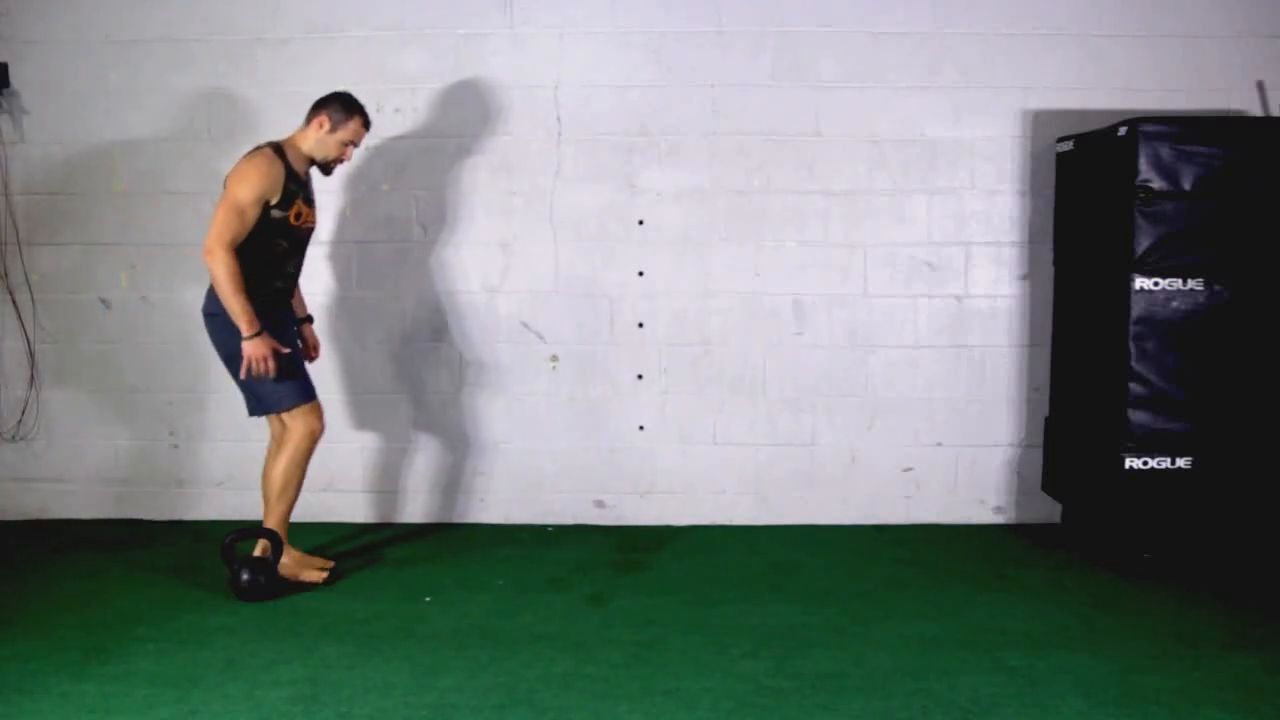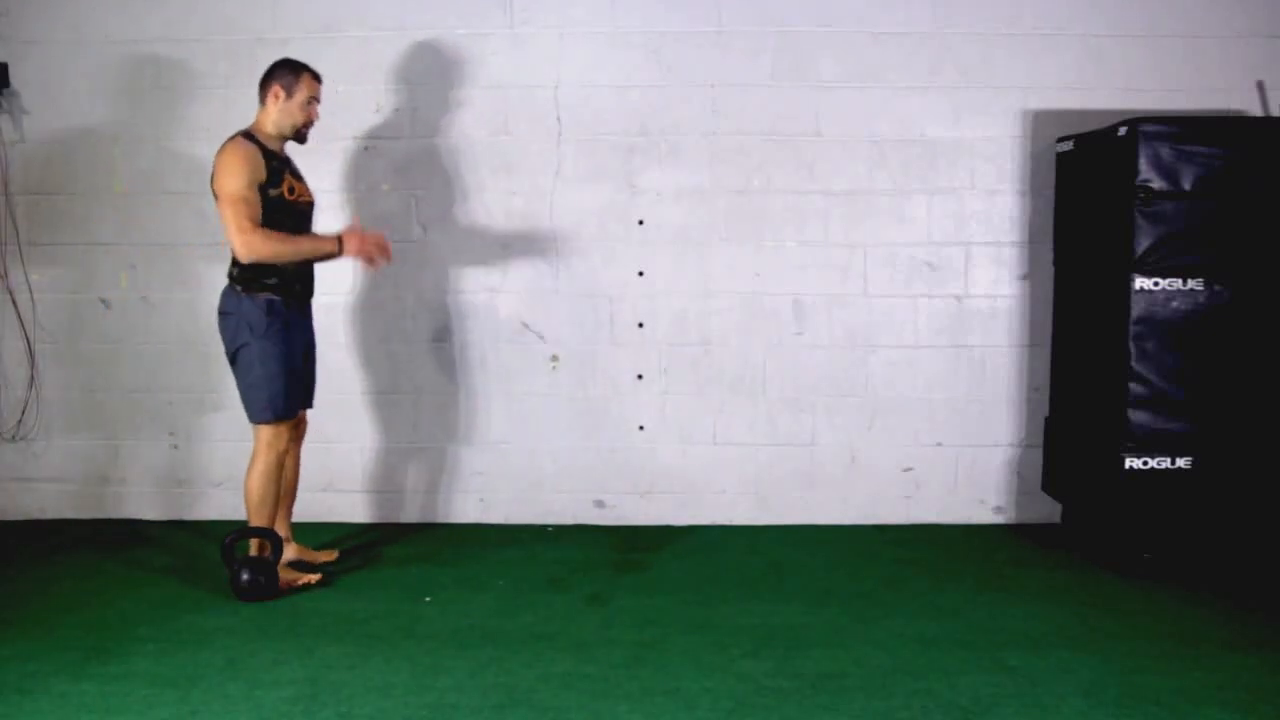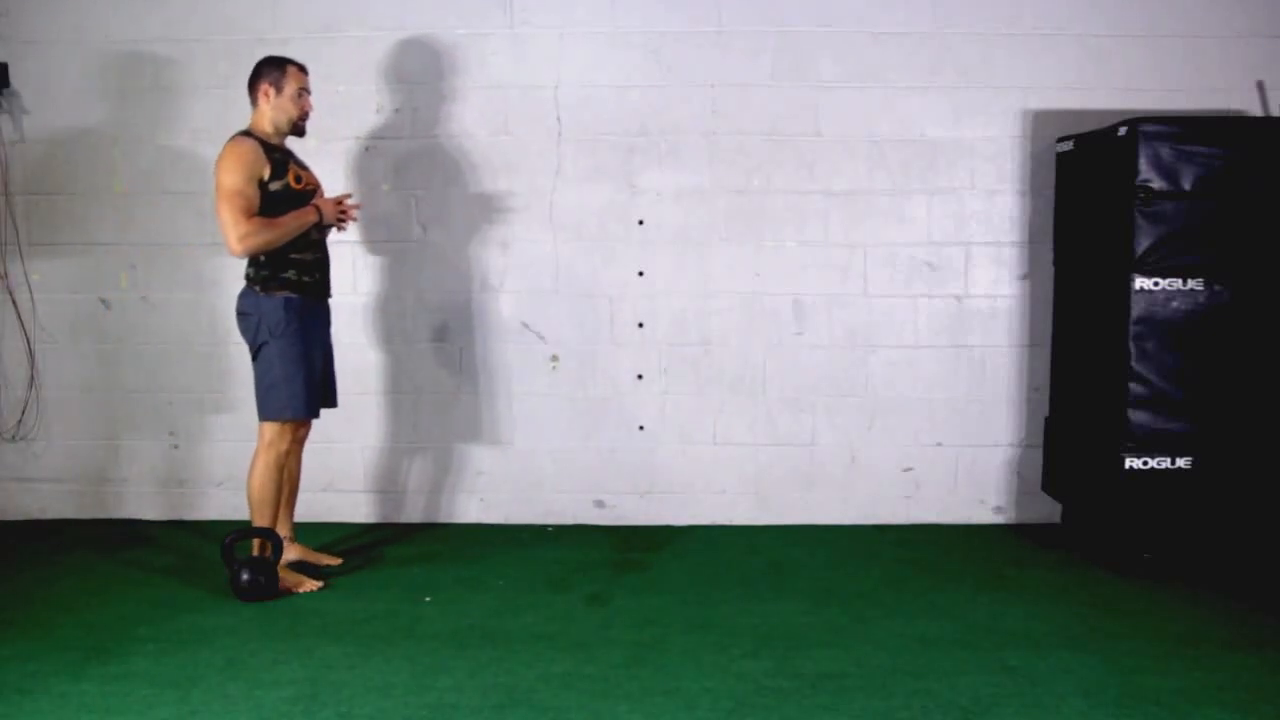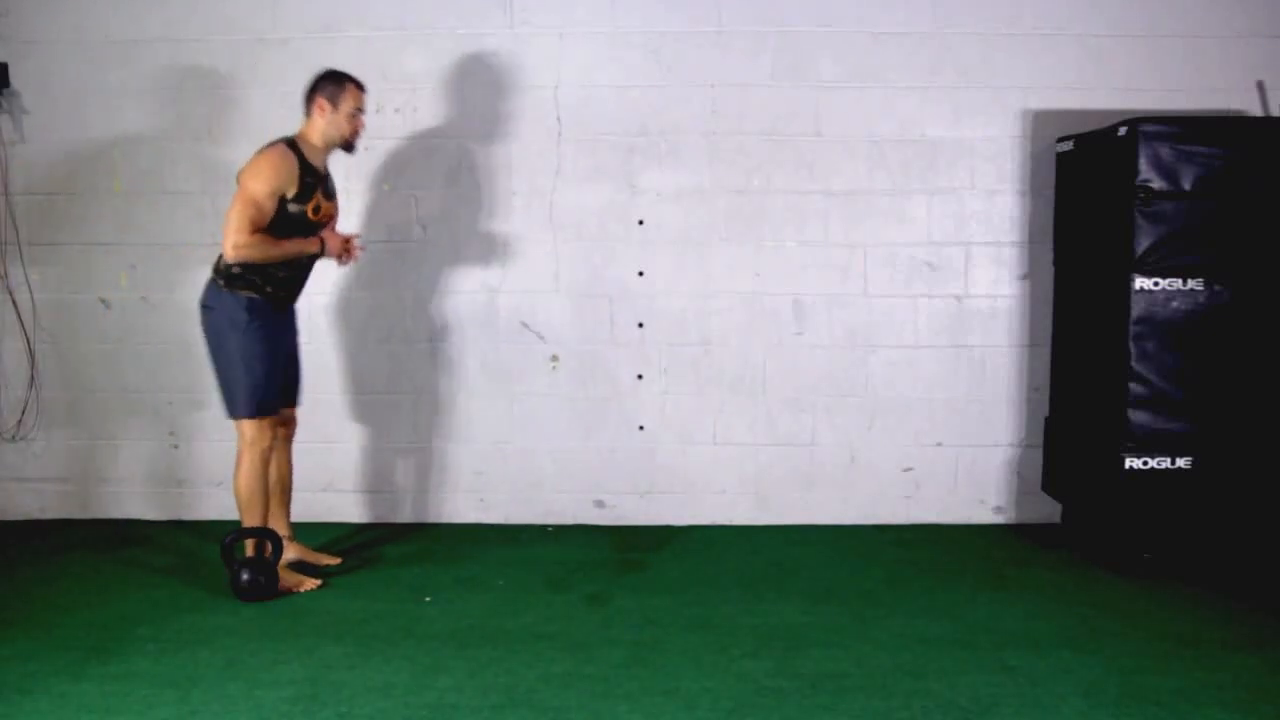
dt=0.5s
person 1, frame 1
left shoulder: (303, 178)
right shoulder: (263, 168)
right elbow: (217, 250)
left wrist: (303, 320)
right wrist: (251, 332)
left hip: (273, 314)
right hip: (240, 317)
left knee: (287, 430)
right knee: (305, 423)
left ankle: (279, 545)
right ankle: (269, 547)
person 1, frame 2
left shoulder: (281, 160)
right shoulder: (240, 154)
right elbow: (248, 243)
left wrist: (345, 244)
right wrist: (338, 244)
left hip: (290, 309)
right hip: (257, 311)
left knee: (293, 431)
right knee: (272, 437)
left ankle: (284, 542)
right ankle: (259, 561)
person 1, frame 3
left shoulder: (285, 157)
right shoulder: (243, 153)
right elbow: (242, 238)
left wrist: (329, 216)
right wrist: (315, 213)
left hip: (308, 305)
right hip: (277, 307)
left knee: (297, 432)
right knee: (277, 436)
left ankle: (285, 542)
right ankle: (260, 561)
person 1, frame 4
left shoulder: (322, 171)
right shoulder: (278, 163)
right elbow: (237, 244)
left wrist: (332, 247)
right wrist: (318, 245)
left hip: (275, 308)
right hip: (237, 307)
left knee: (282, 426)
right knee: (258, 434)
left ankle: (283, 543)
